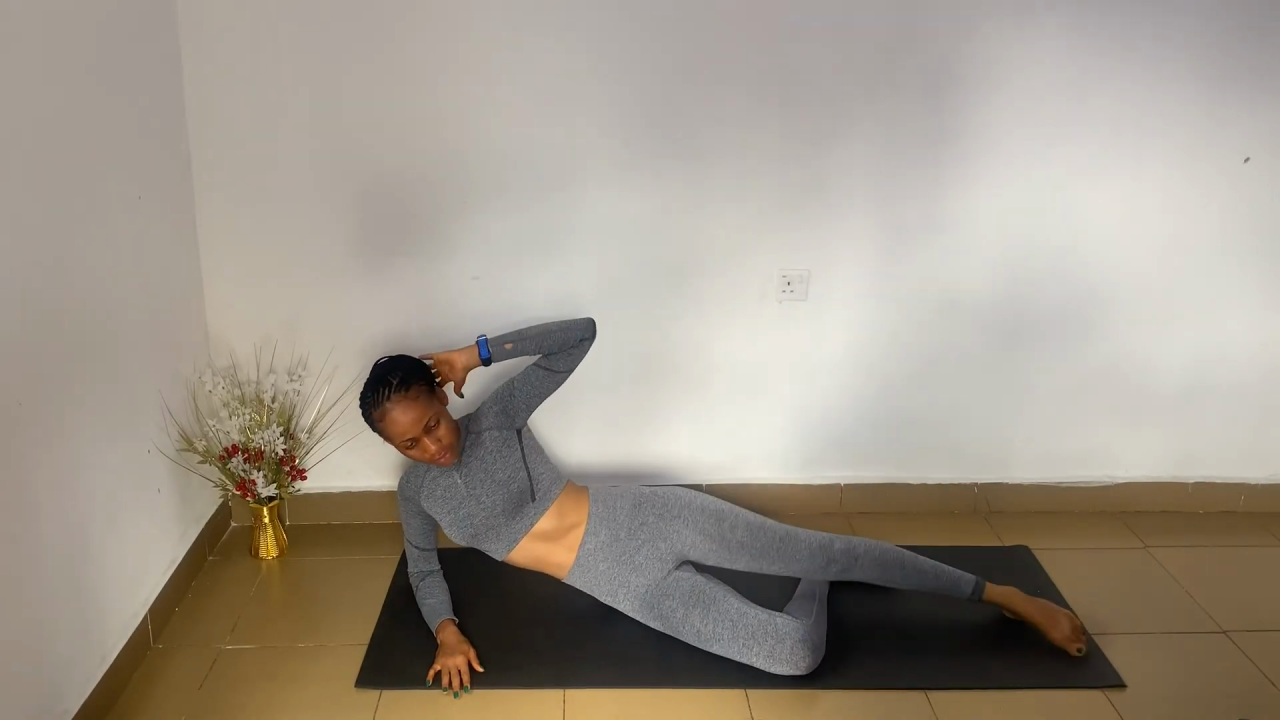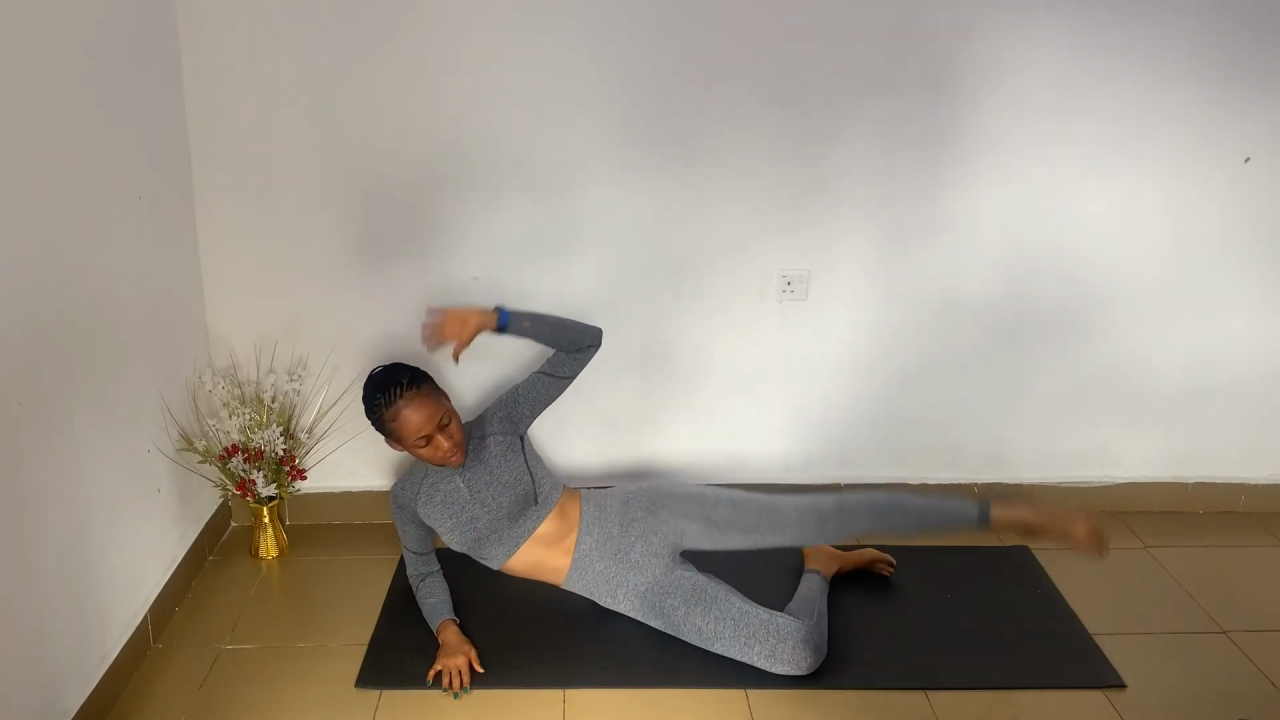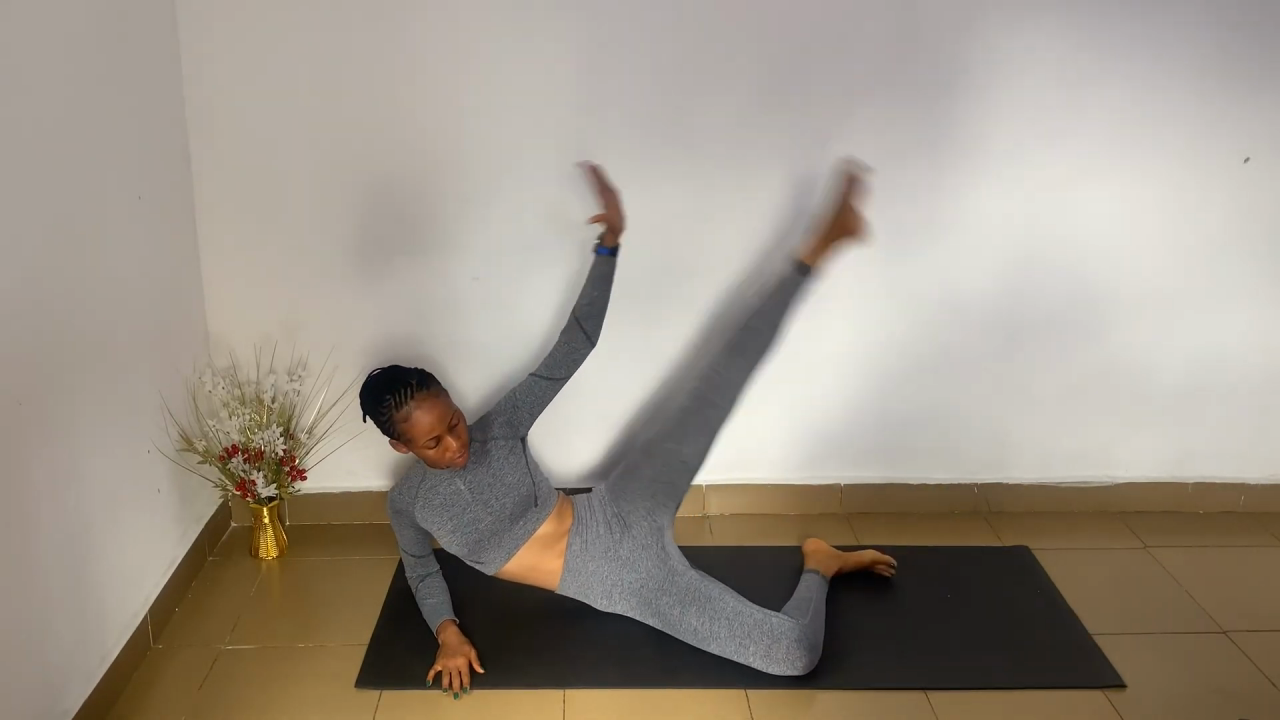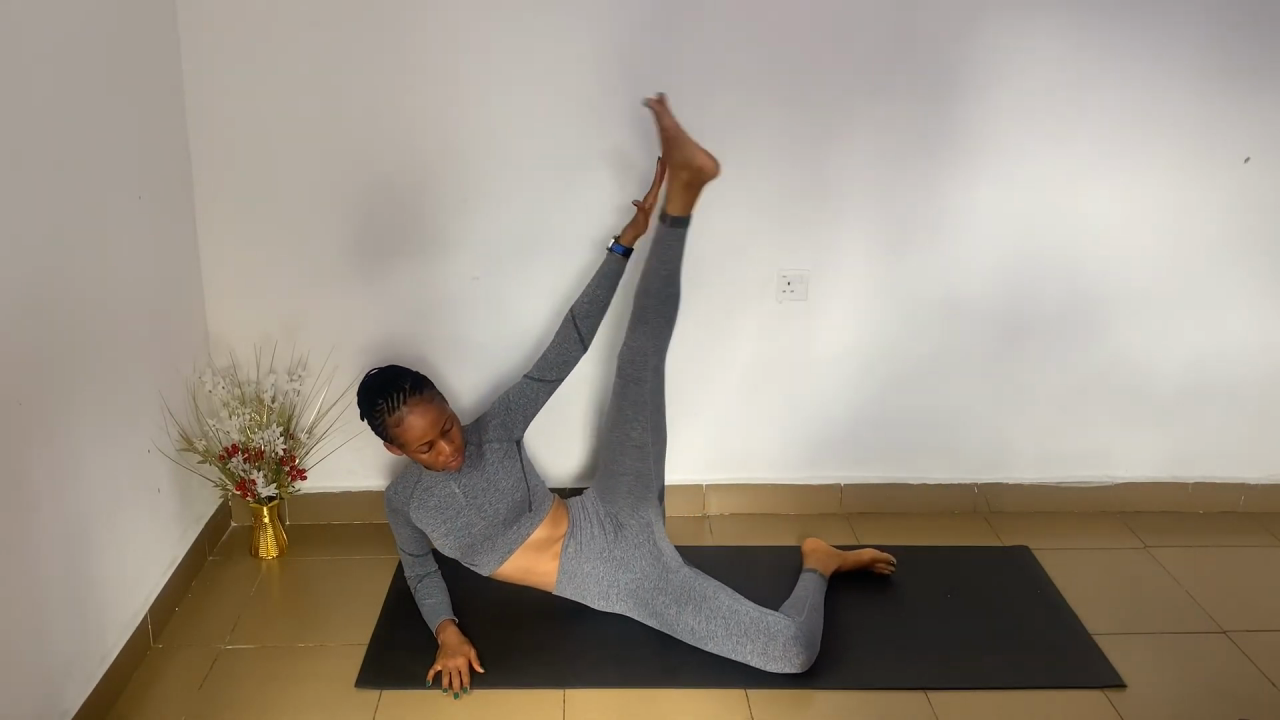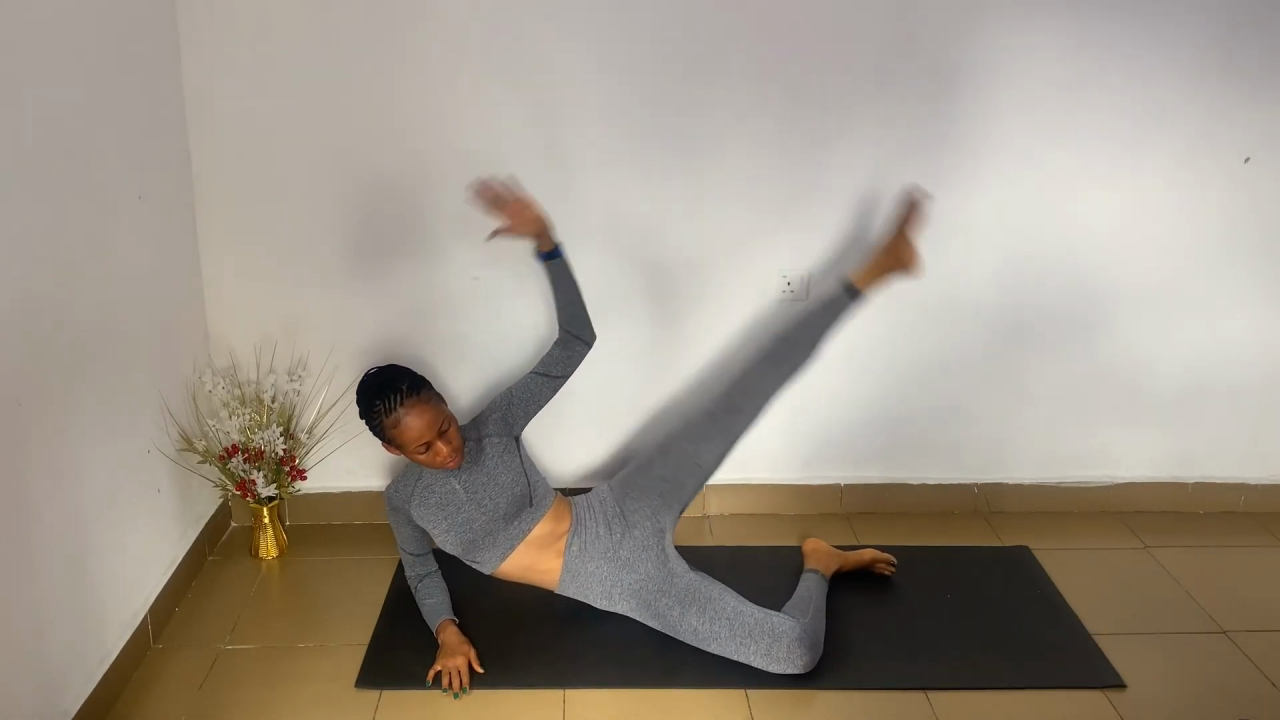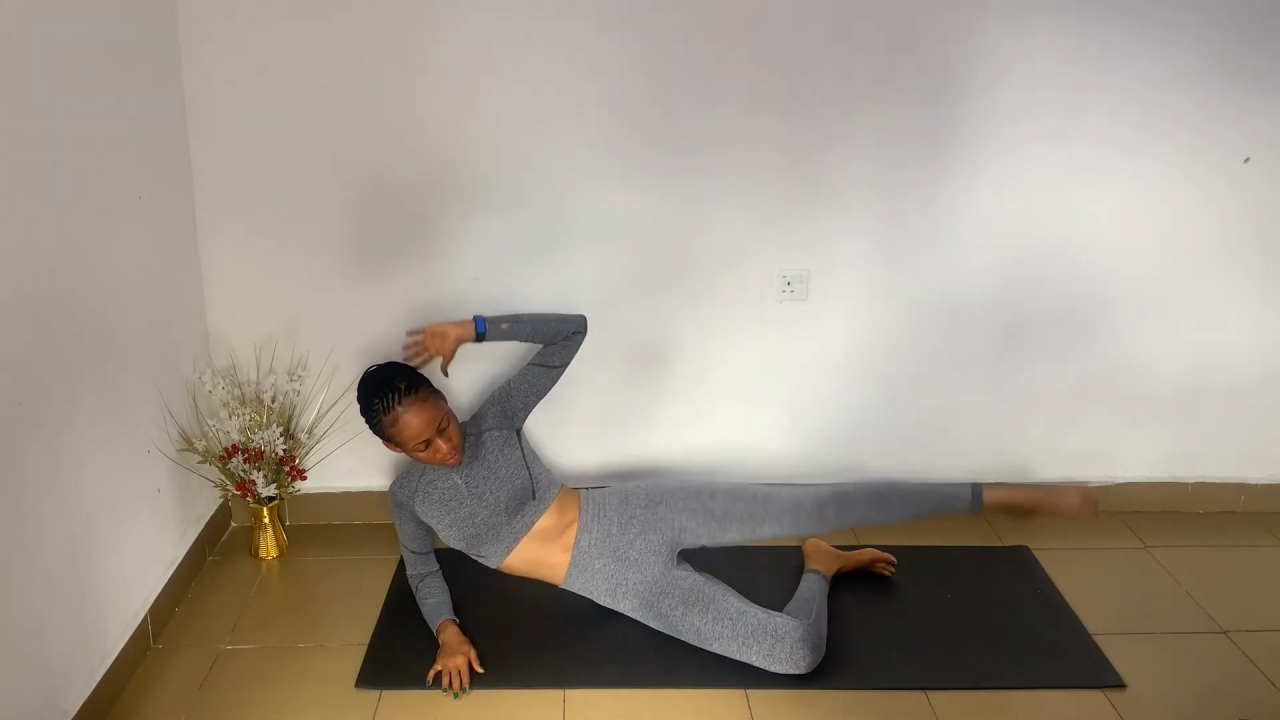
dt=0.3s
person 1, frame 1
left shoulder: (497, 413)
right shoulder: (415, 489)
left elbow: (581, 332)
right elbow: (422, 562)
left wrist: (481, 350)
right wrist: (447, 632)
left hip: (643, 523)
right hip: (624, 586)
left knee: (828, 550)
right knee: (794, 654)
left ankle: (1004, 596)
right ankle: (817, 588)
person 1, frame 2
left shoulder: (500, 420)
right shoulder: (411, 496)
left elbow: (586, 340)
right elbow: (420, 565)
left wrist: (496, 319)
right wrist: (447, 631)
left hip: (638, 522)
right hip: (626, 587)
left knee: (821, 512)
right knee: (798, 653)
left ankle: (1003, 513)
right ankle: (823, 567)
person 1, frame 3
left shoulder: (500, 429)
right shoulder: (409, 502)
left elbow: (577, 342)
right elbow: (421, 570)
left wrist: (608, 245)
right wrist: (447, 631)
left hip: (623, 527)
right hip: (620, 588)
left knee: (716, 384)
right knee: (794, 656)
right ankle: (827, 566)
person 1, frame 4
left shoulder: (493, 430)
right shoulder: (404, 500)
left elbow: (571, 340)
right elbow: (418, 566)
left wrist: (628, 239)
right wrist: (446, 630)
left hip: (618, 525)
right hip: (613, 586)
left knee: (639, 359)
right knee: (792, 653)
right ankle: (823, 562)
person 1, frame 5
left shoulder: (494, 423)
right shoulder: (405, 498)
left elbow: (577, 339)
right elbow: (420, 565)
left wrist: (546, 246)
right wrist: (447, 631)
left hip: (619, 526)
right hip: (609, 582)
left knee: (739, 401)
right knee: (793, 654)
right ankle: (823, 563)
person 1, frame 6
left shoulder: (495, 419)
right shoulder: (408, 495)
left elbow: (572, 330)
right elbow: (420, 567)
left wrist: (471, 328)
right wrist: (447, 630)
left hip: (633, 520)
right hip: (621, 585)
left knee: (820, 504)
right knee: (797, 652)
left ankle: (996, 496)
right ankle: (822, 565)
